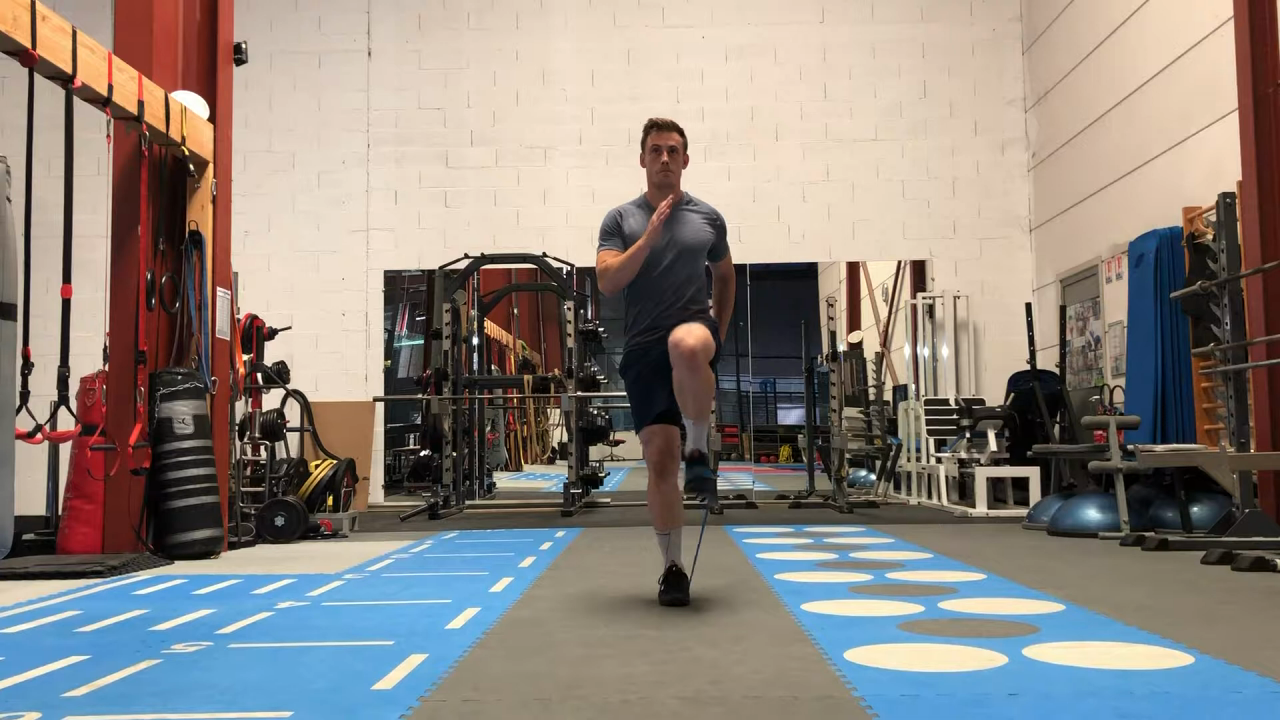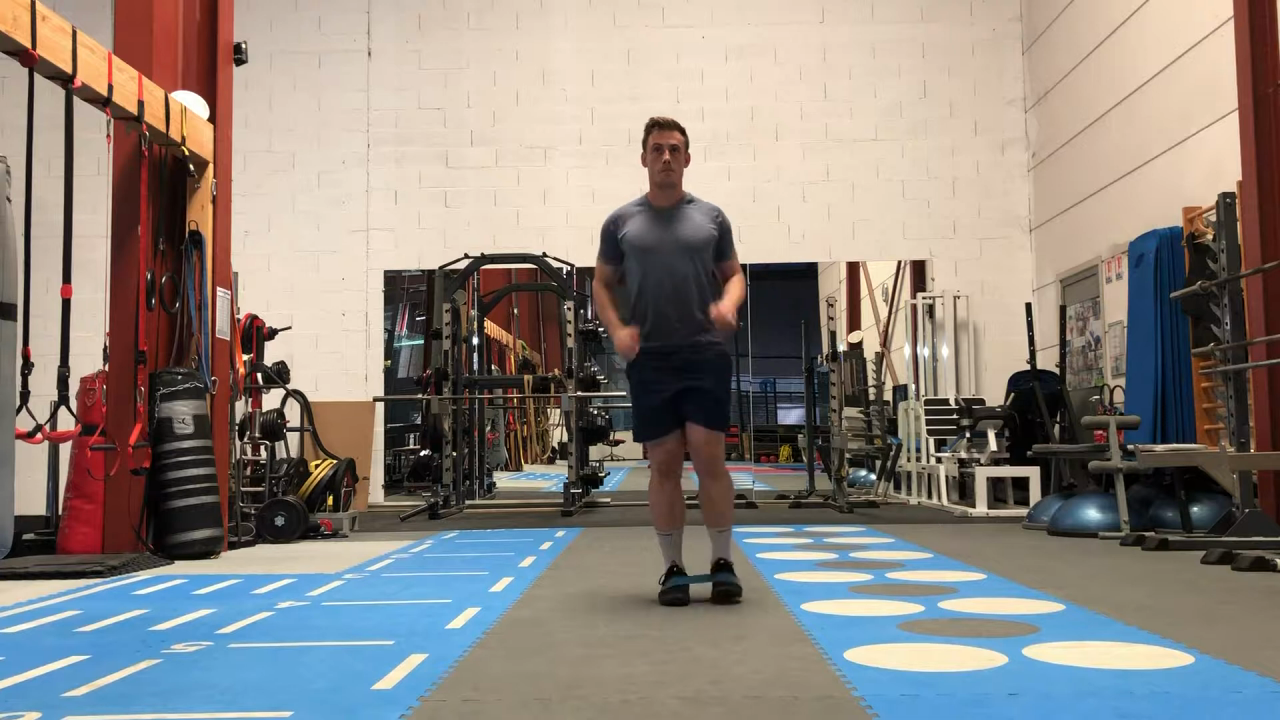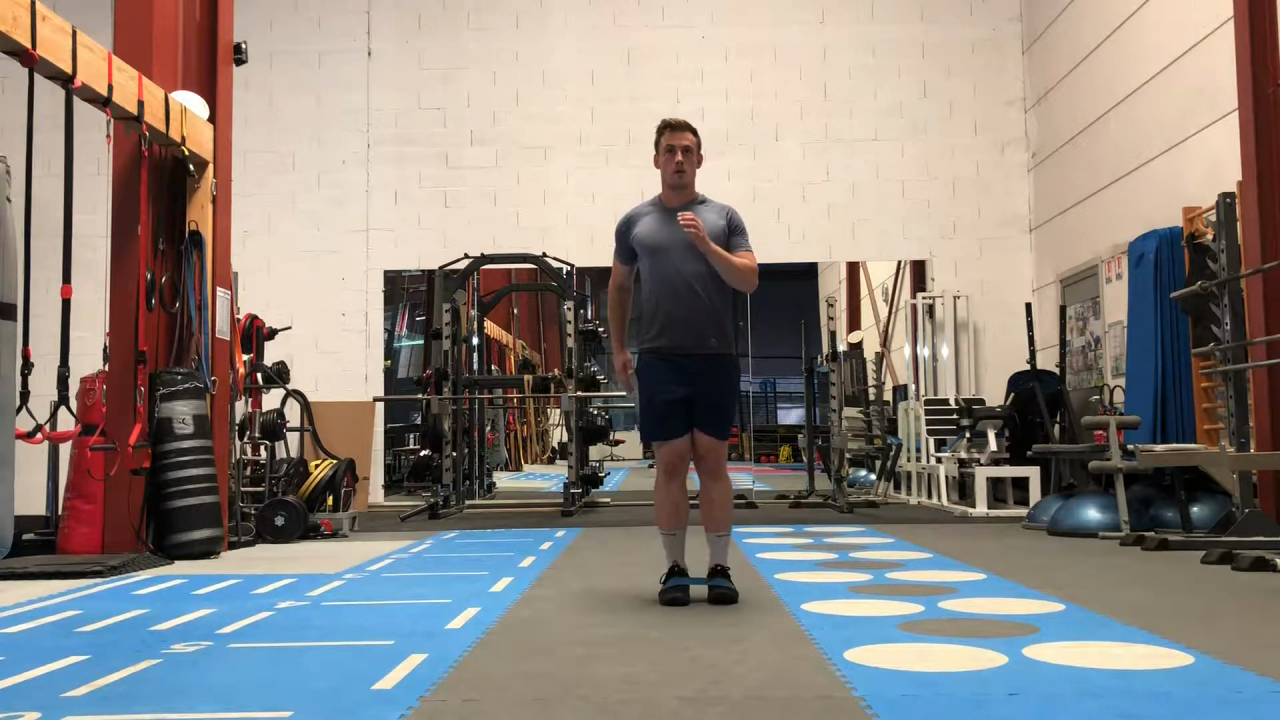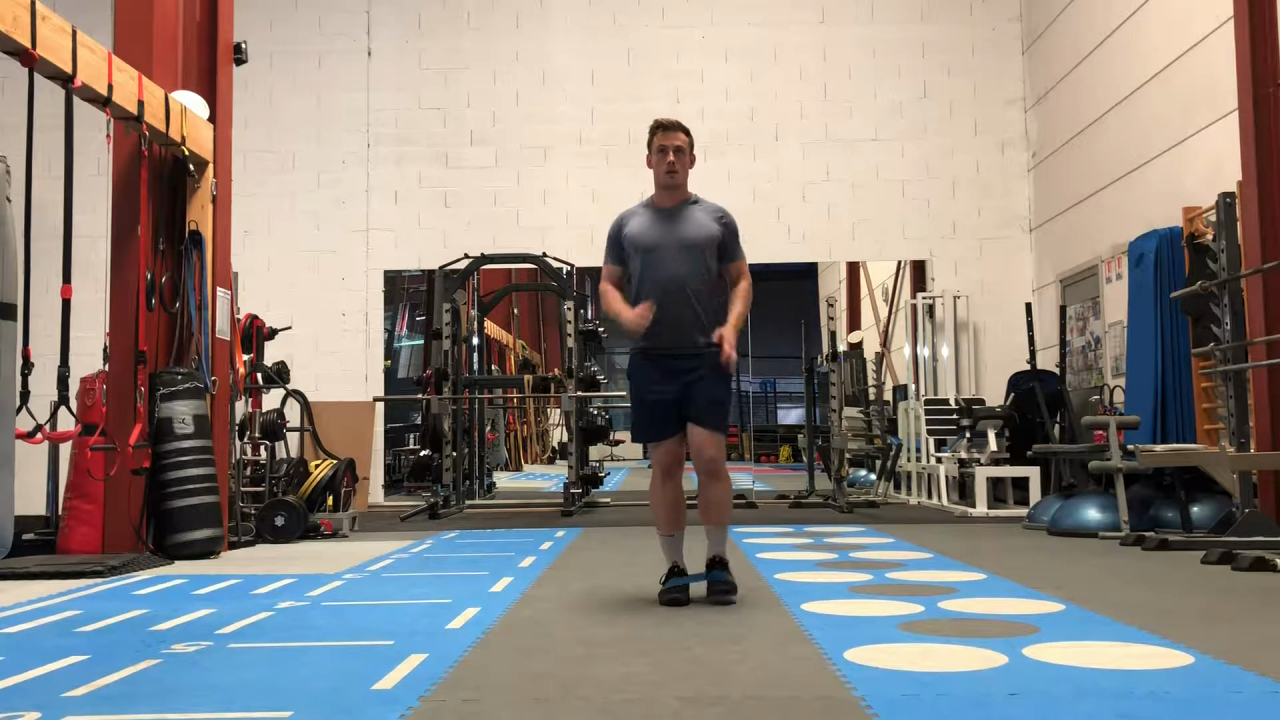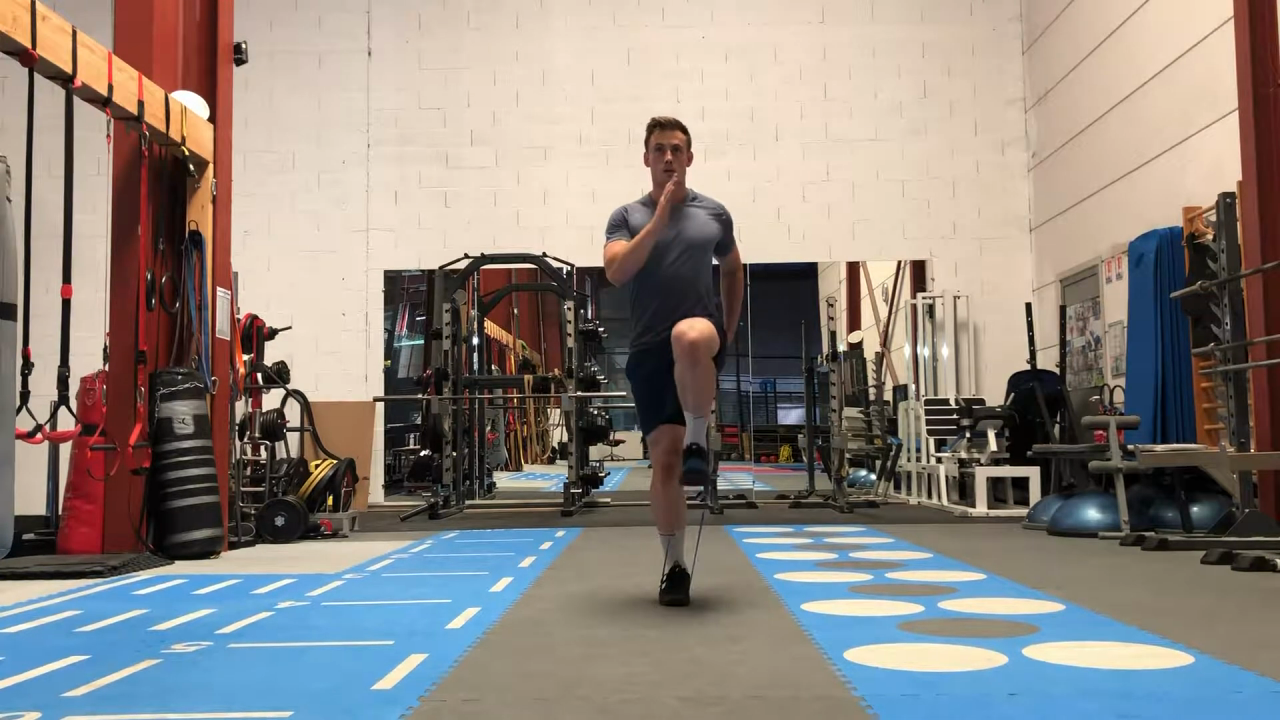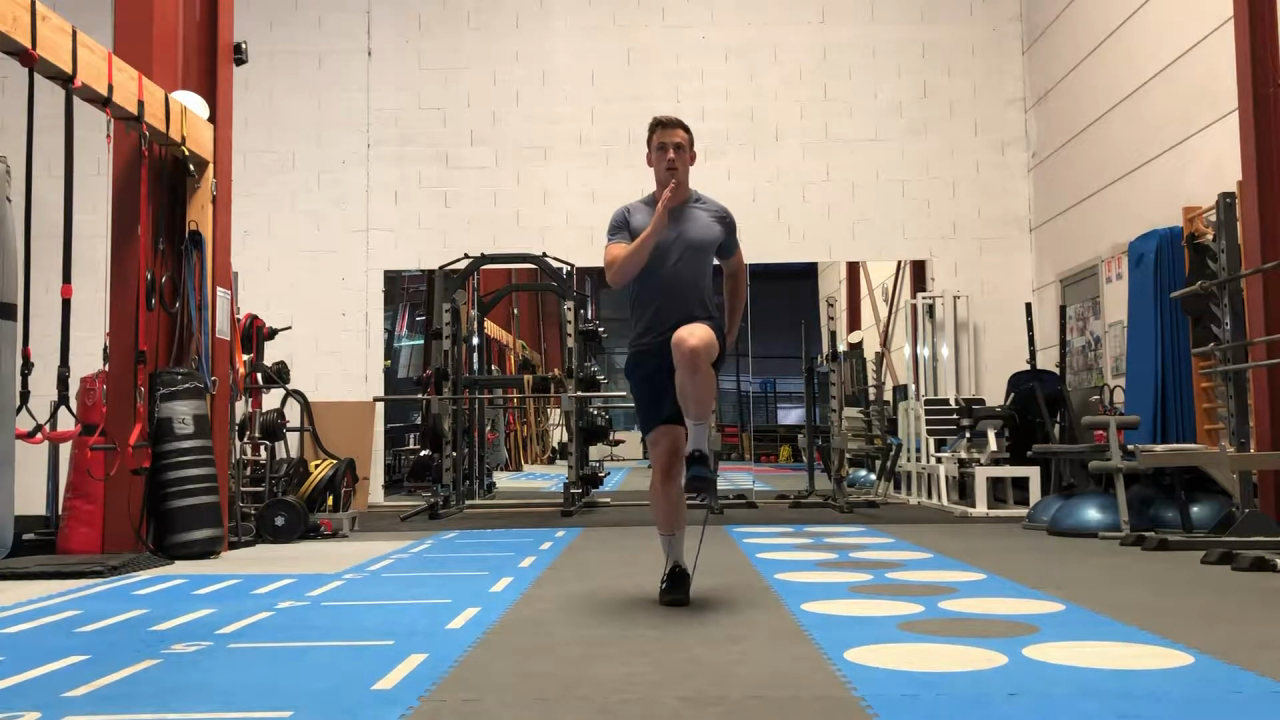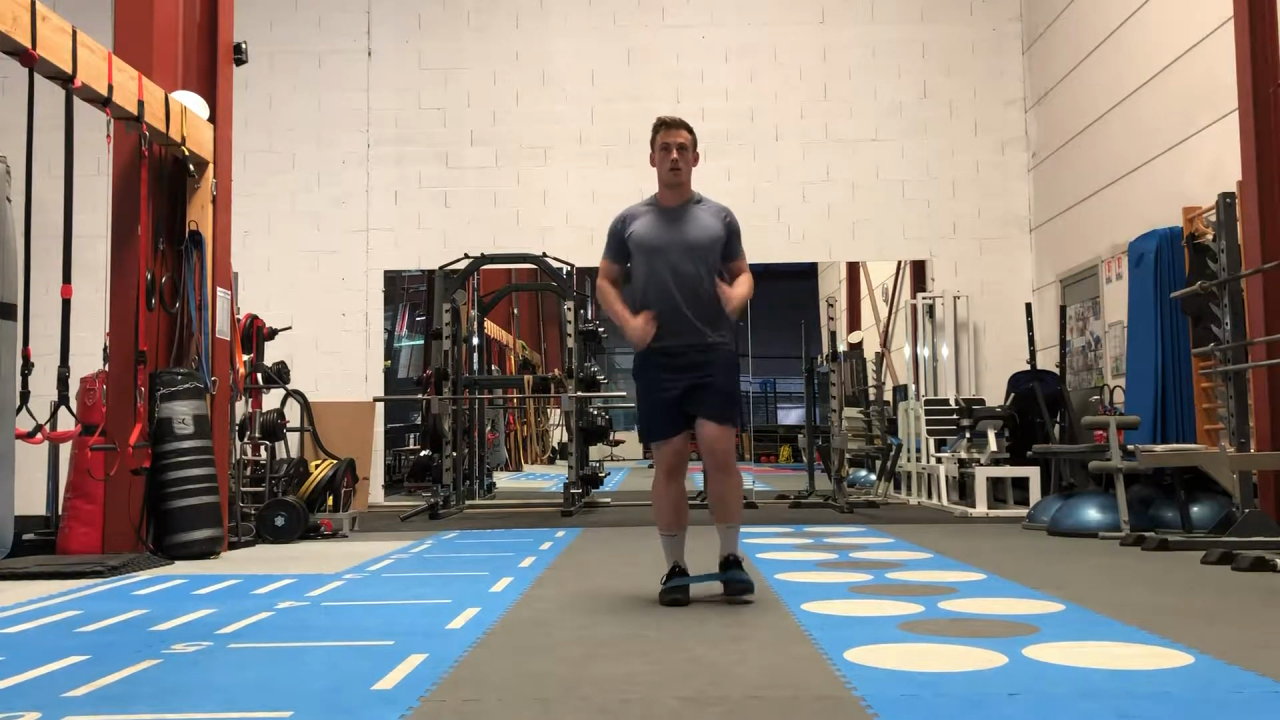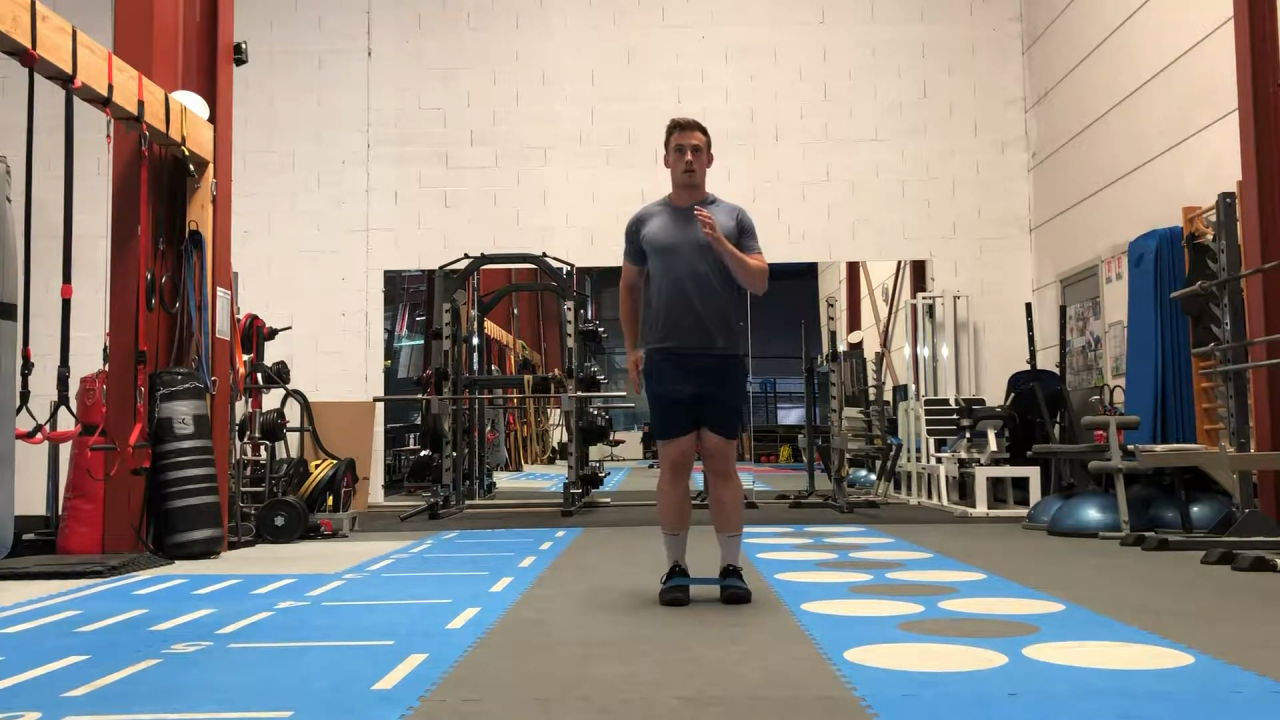
dt=0.4s
person 1, frame 1
left shoulder: (709, 217)
right shoulder: (621, 217)
left elbow: (724, 277)
right elbow: (608, 281)
left wrist: (717, 335)
right wrist: (650, 235)
left hip: (691, 333)
right hip: (644, 349)
left knee: (685, 344)
right knee: (659, 457)
left ankle: (698, 451)
right ankle: (673, 567)
person 1, frame 2
left shoulder: (711, 217)
right shoulder: (621, 222)
left elbow: (733, 275)
right elbow: (602, 283)
left wrist: (727, 305)
right wrist: (617, 329)
left hip: (706, 353)
right hip: (651, 359)
left knee: (708, 459)
right knee: (665, 463)
left ankle: (722, 562)
right ankle: (673, 568)
person 1, frame 3
left shoulder: (724, 216)
right shoulder: (634, 221)
left elbow: (749, 279)
right elbow: (619, 287)
left wrist: (706, 244)
right wrist: (618, 349)
left hip: (715, 358)
right hip: (658, 361)
left knee: (712, 462)
right knee: (670, 464)
left ankle: (719, 568)
right ankle: (675, 569)
person 1, frame 4
left shoulder: (717, 218)
right shoulder: (627, 223)
left elbow: (741, 279)
right elbow: (608, 285)
left wrist: (731, 328)
right wrist: (625, 315)
left hip: (706, 357)
right hip: (651, 360)
left knee: (709, 459)
right knee: (665, 464)
left ankle: (717, 561)
right ankle: (674, 568)
person 1, frame 5
left shoulder: (714, 213)
right shoulder: (627, 215)
left elbow: (733, 269)
right elbow: (615, 270)
left wrist: (729, 326)
right wrist: (658, 221)
left hip: (699, 334)
right hip: (649, 347)
left knee: (689, 335)
right knee: (664, 457)
left ankle: (698, 446)
right ankle: (675, 567)
person 1, frame 6
left shoulder: (717, 215)
right shoulder: (629, 216)
left elbow: (735, 272)
right elbow: (615, 275)
left wrist: (730, 333)
right wrist: (657, 223)
left hip: (700, 331)
right hip: (648, 349)
left knee: (689, 345)
right knee: (663, 459)
left ankle: (698, 450)
right ankle: (675, 568)
person 1, frame 7
left shoulder: (720, 217)
right shoulder: (630, 221)
left elbow: (742, 274)
right elbow: (605, 282)
left wrist: (737, 296)
right wrist: (628, 321)
left hip: (713, 351)
right hip: (656, 358)
left knee: (720, 454)
right knee: (669, 463)
left ankle: (731, 556)
right ankle: (675, 568)
person 1, frame 8
left shoulder: (733, 217)
right shoulder: (644, 221)
left elbow: (759, 281)
right elbow: (630, 287)
left wrist: (720, 243)
right wrist: (632, 348)
left hip: (723, 358)
right hip: (665, 360)
left knee: (721, 462)
right knee: (675, 463)
left ankle: (731, 568)
right ankle: (676, 568)
